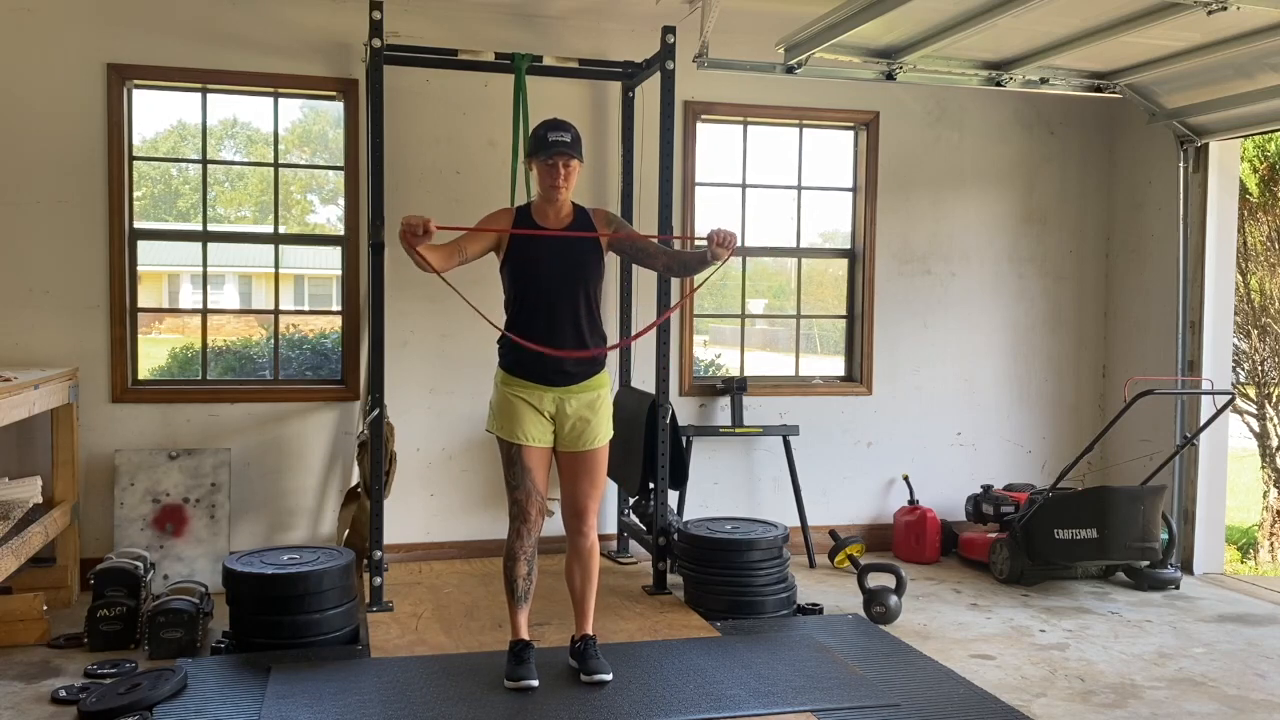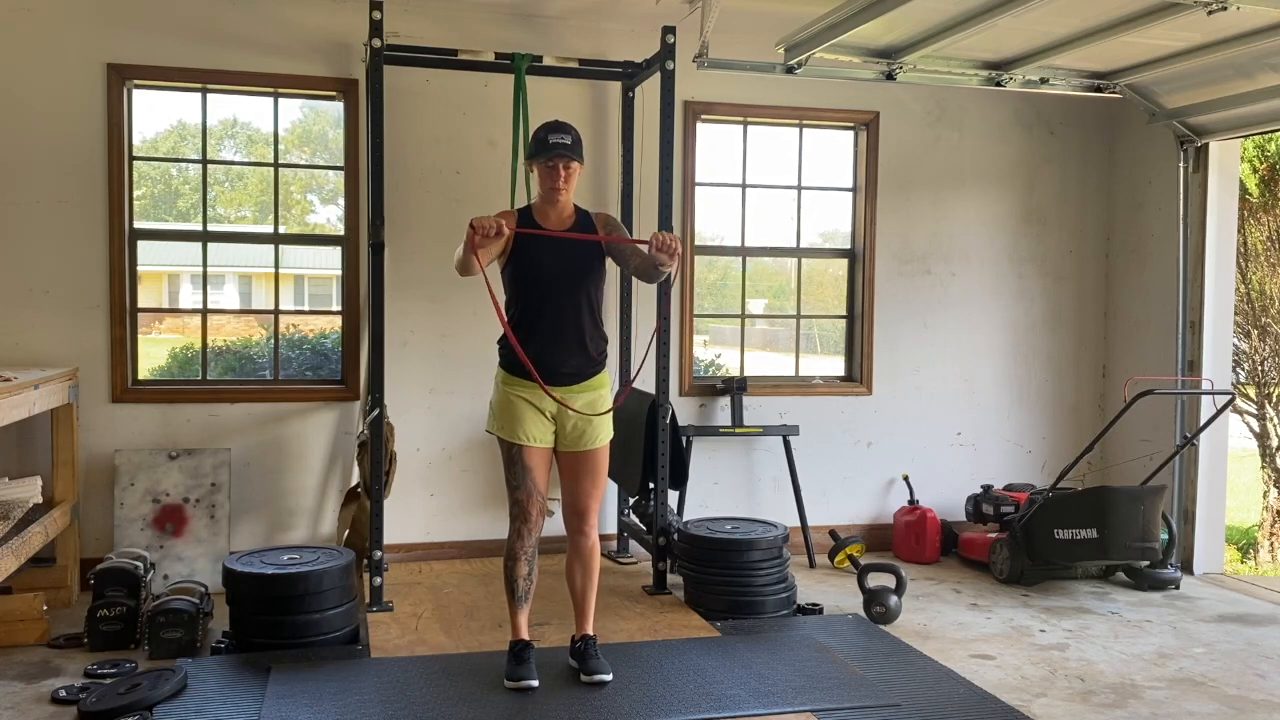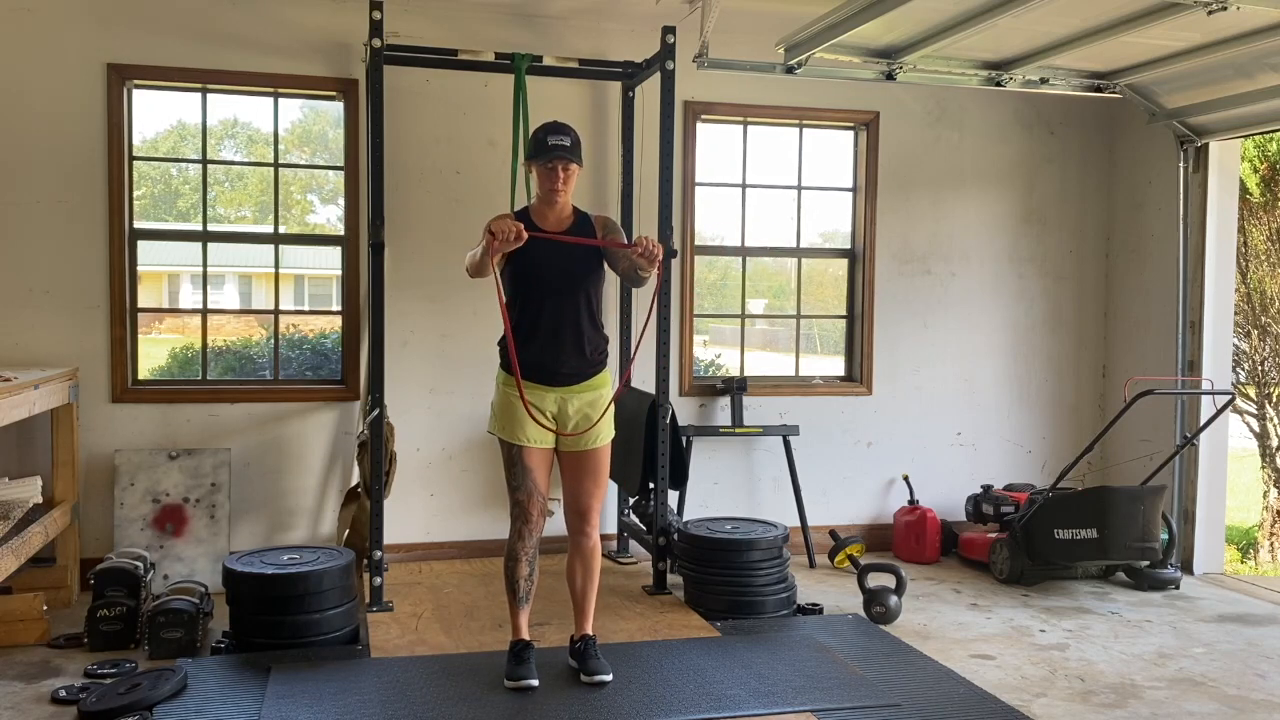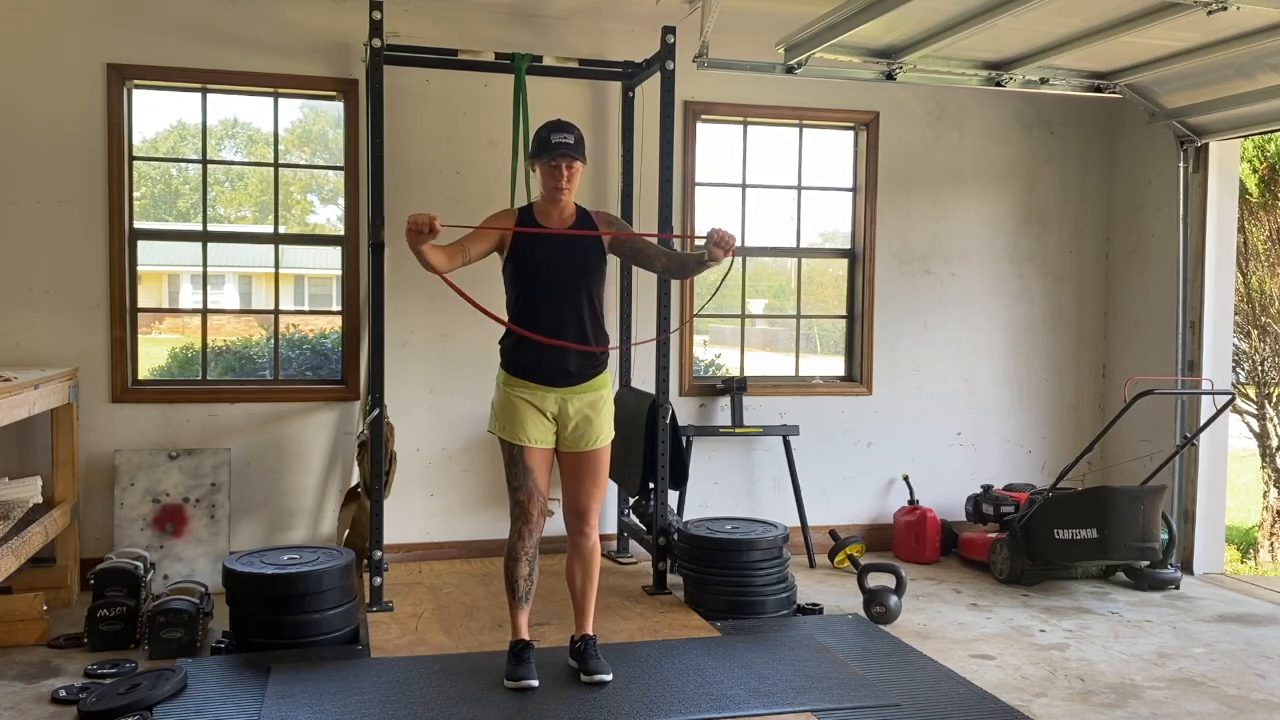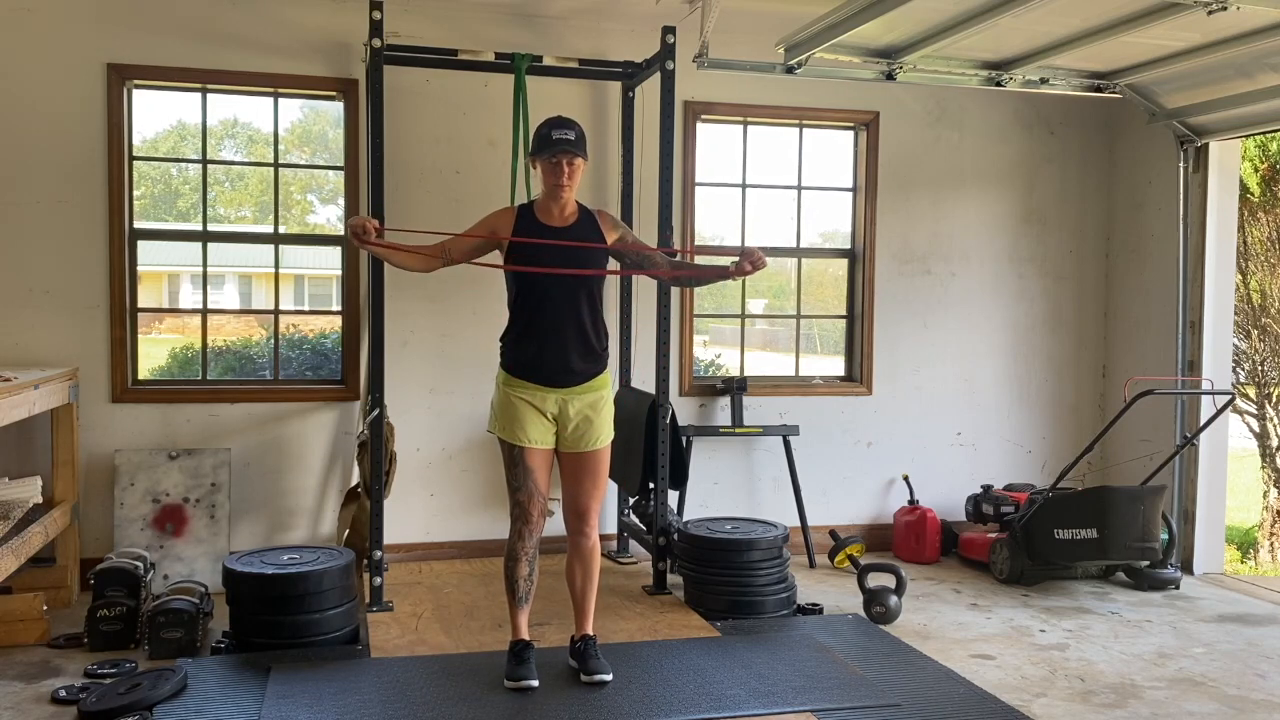
dt=0.5s
person 1, frame 1
left shoulder: (601, 225)
right shoulder: (505, 224)
left elbow: (667, 261)
right elbow: (442, 258)
left wrist: (709, 254)
right wrist: (415, 243)
left hip: (587, 390)
right hip: (522, 390)
left knee: (584, 522)
right knee: (525, 520)
left ankle: (584, 637)
right ankle: (520, 642)
person 1, frame 2
left shoulder: (601, 227)
right shoulder: (509, 225)
left elbow: (644, 269)
right elbow: (466, 267)
left wrist: (664, 258)
right wrist: (472, 243)
left hip: (588, 391)
right hip: (524, 390)
left knee: (585, 522)
right knee: (526, 520)
left ankle: (584, 638)
right ankle: (520, 642)
person 1, frame 3
left shoulder: (600, 228)
right shoulder: (508, 227)
left elbow: (632, 273)
right elbow: (474, 267)
left wrist: (646, 263)
right wrist: (490, 251)
left hip: (589, 391)
right hip: (524, 391)
left knee: (586, 522)
right knee: (527, 521)
left ankle: (584, 639)
right ankle: (520, 642)
person 1, frame 4
left shoulder: (604, 227)
right shoulder: (509, 225)
left elbow: (667, 264)
right elbow: (445, 261)
left wrist: (708, 255)
right wrist: (419, 242)
left hip: (589, 391)
right hip: (525, 391)
left knee: (585, 523)
right knee: (527, 520)
left ankle: (584, 637)
right ankle: (520, 641)
person 1, frame 5
left shoulder: (603, 226)
right shoulder: (507, 223)
left elbow: (667, 268)
right elbow: (432, 257)
left wrist: (731, 270)
right wrist: (372, 244)
left hip: (589, 391)
right hip: (524, 391)
left knee: (585, 523)
right knee: (526, 521)
left ankle: (584, 638)
right ankle: (520, 643)
